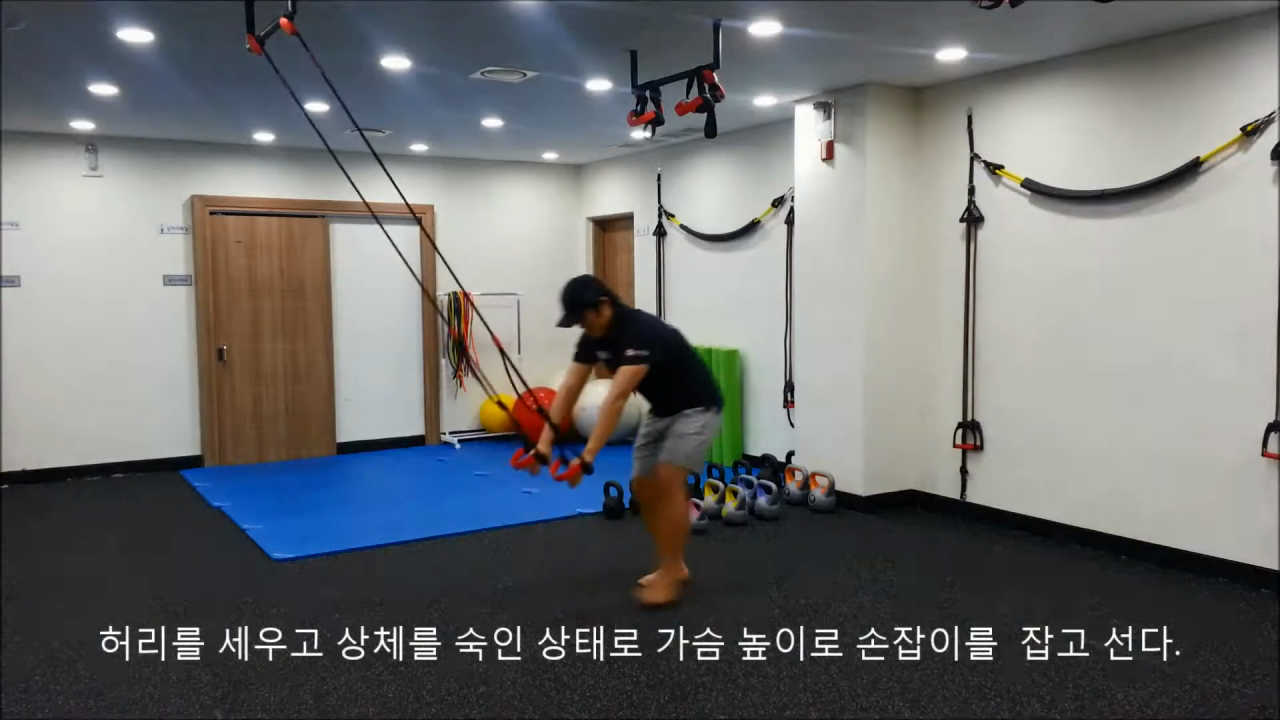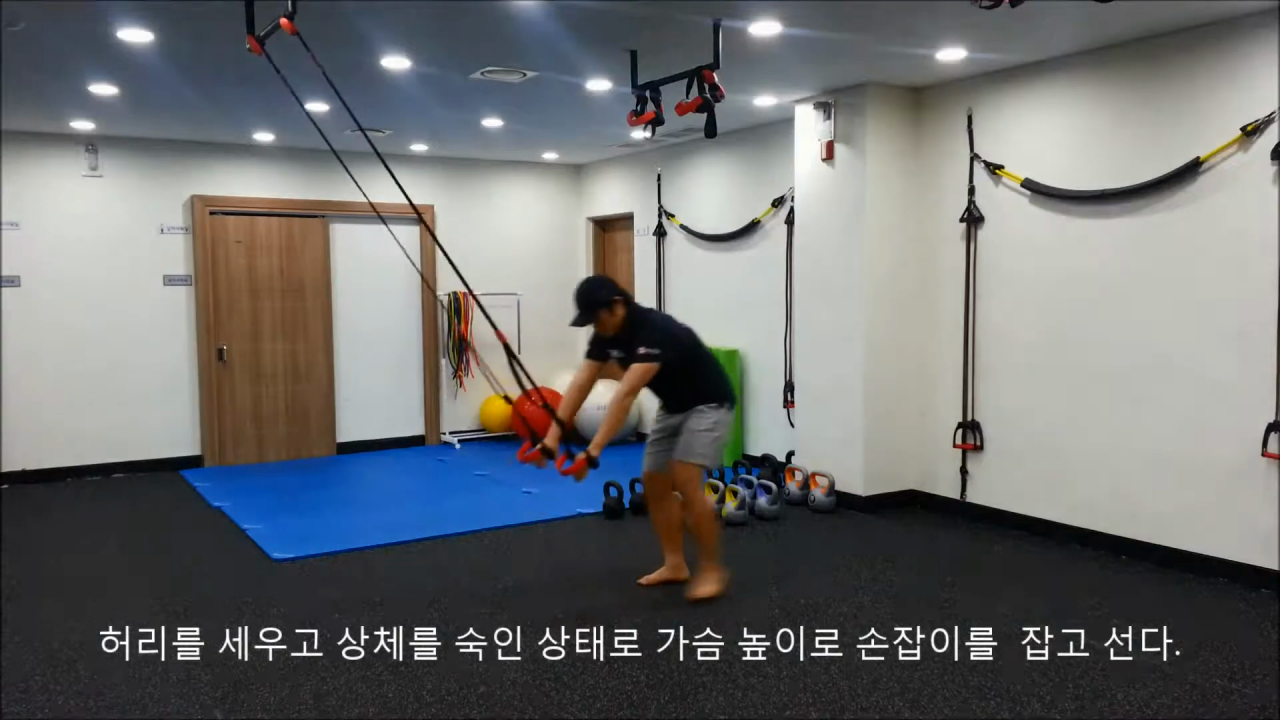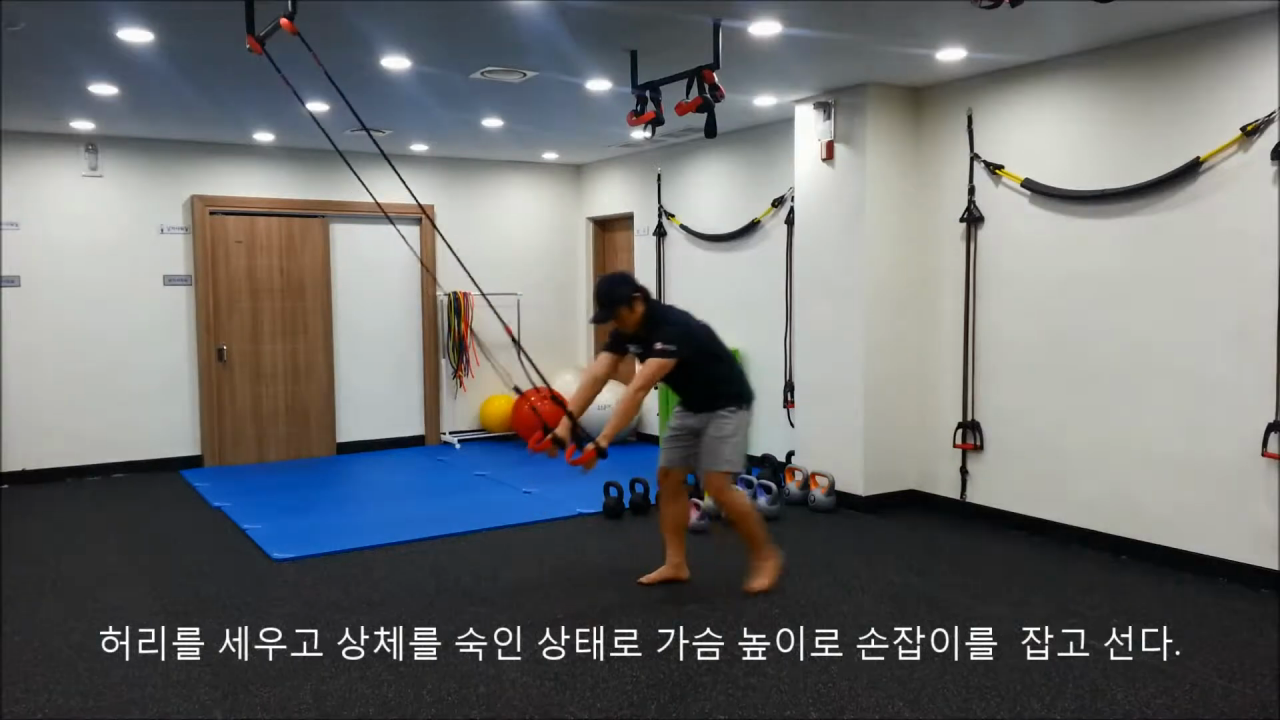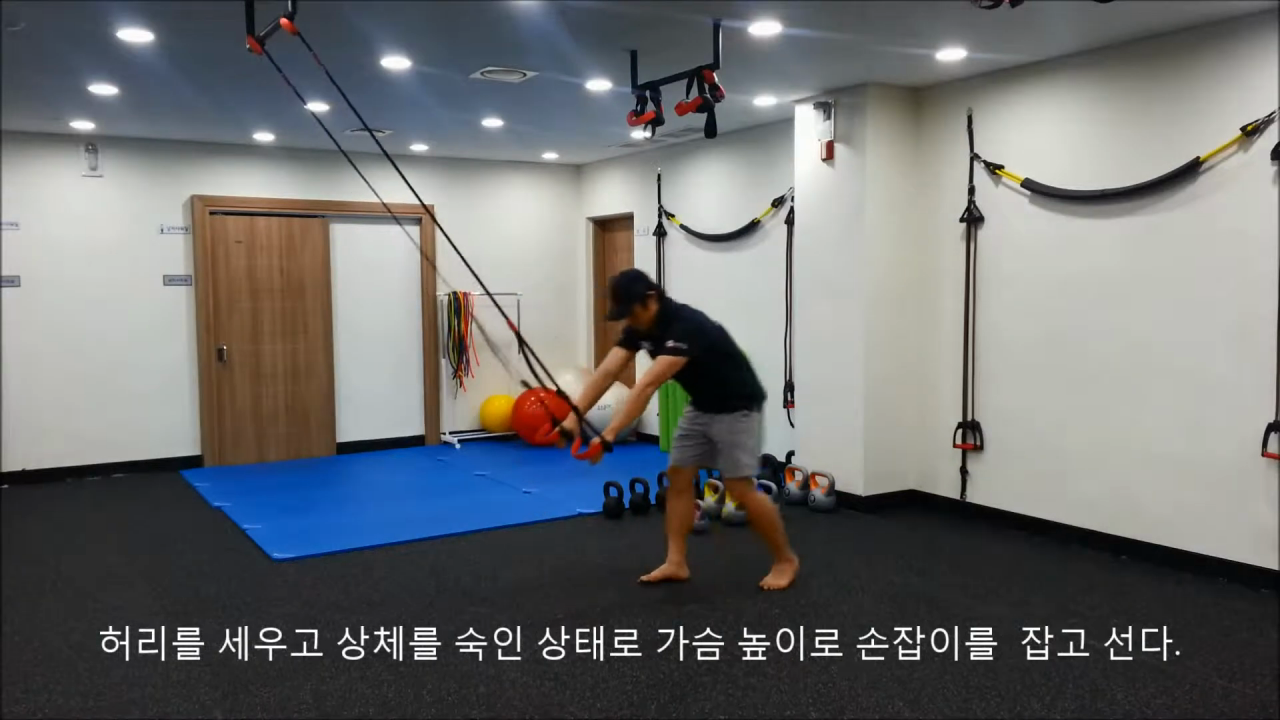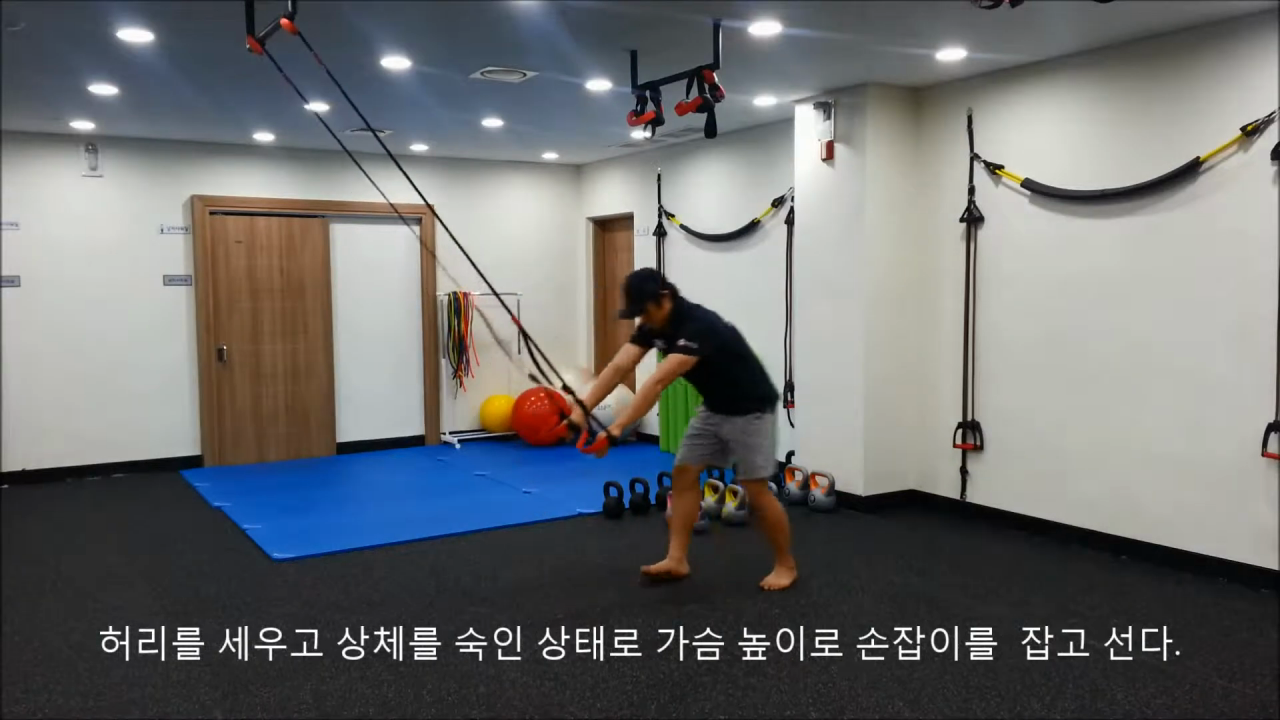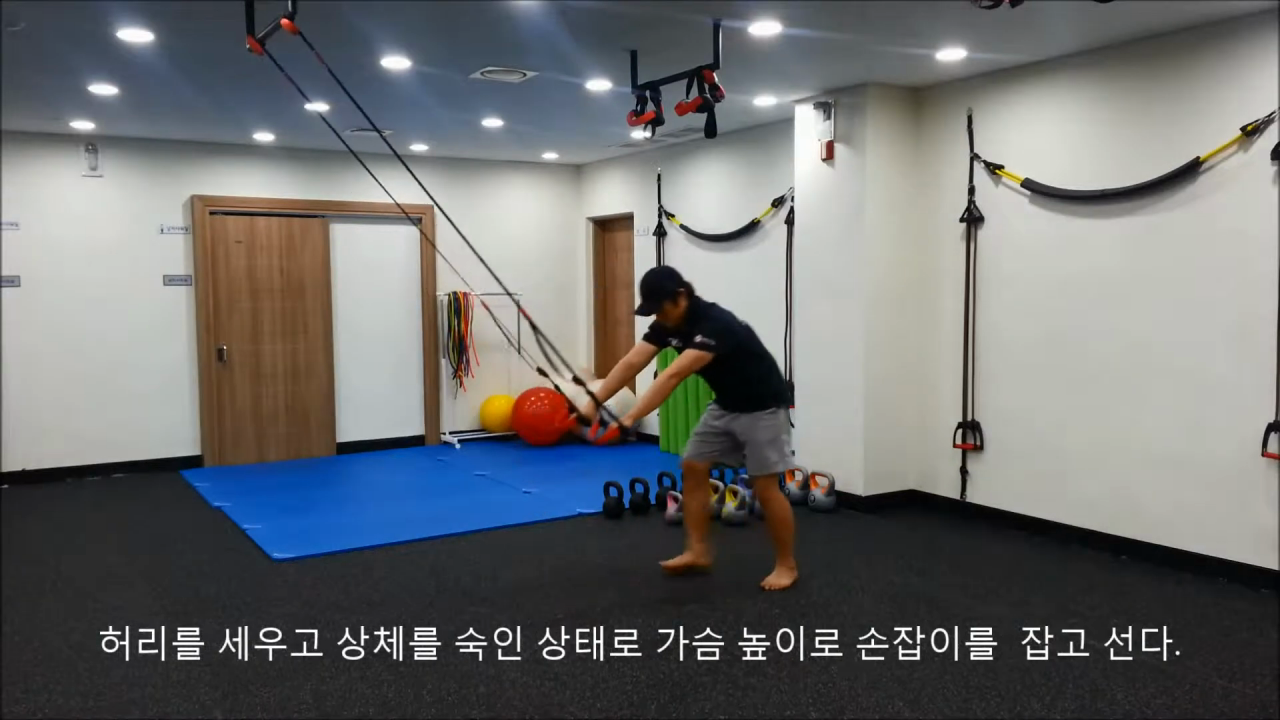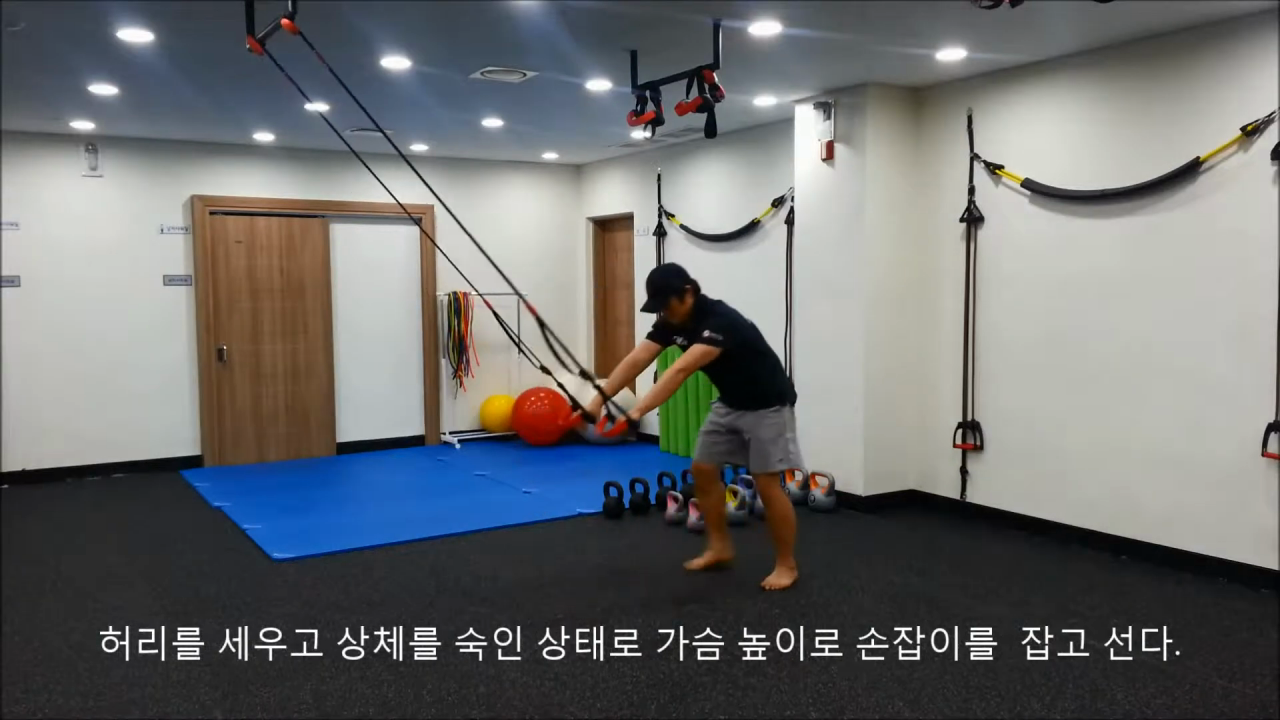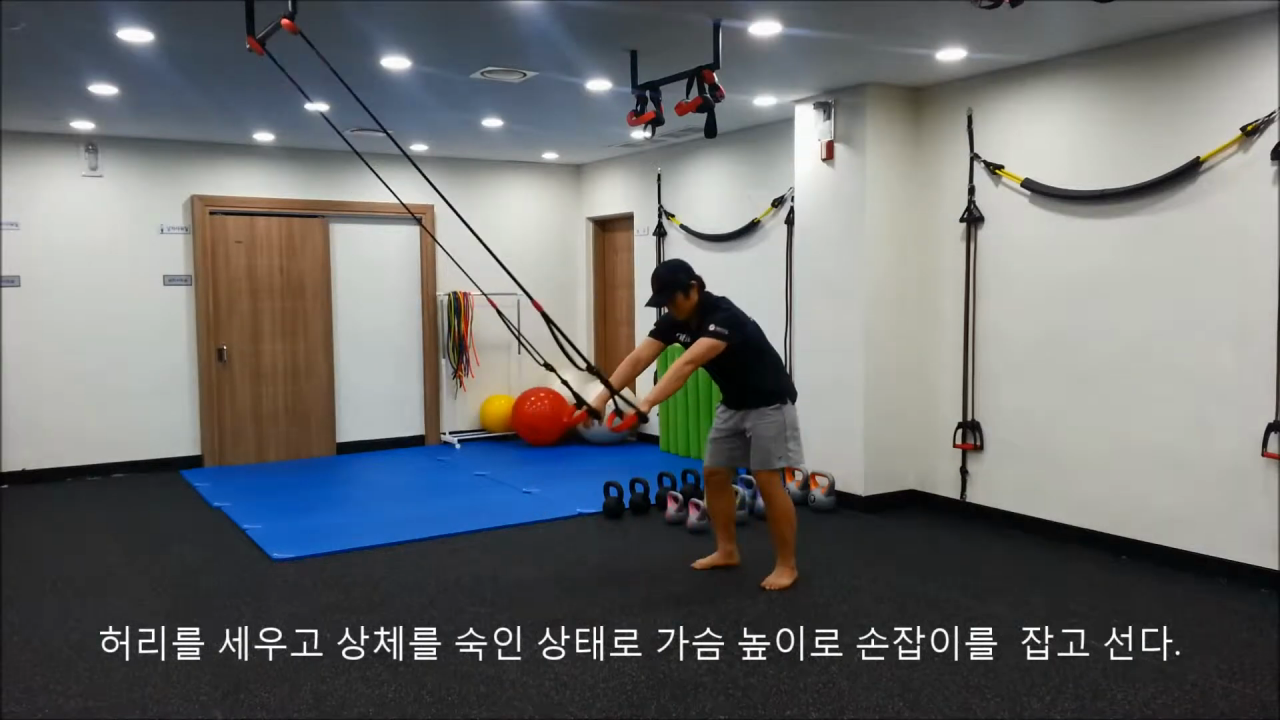
dt=0.1s
person 1, frame 1
left shoulder: (643, 331)
right shoulder: (594, 337)
left elbow: (617, 397)
right elbow: (569, 389)
left wrist: (589, 454)
right wrist: (545, 440)
left hip: (696, 408)
right hip: (661, 410)
left knee: (669, 482)
right knee: (645, 488)
left ankle: (670, 578)
right ankle: (673, 566)
person 1, frame 2
left shoulder: (656, 330)
right shoulder: (607, 336)
left elbow: (626, 394)
right elbow: (580, 385)
left wrist: (595, 450)
right wrist: (553, 435)
left hip: (709, 405)
right hip: (673, 407)
left knee: (685, 481)
right knee: (654, 483)
left ankle: (712, 569)
right ankle: (675, 564)
person 1, frame 3
left shoulder: (675, 327)
right shoulder: (626, 331)
left elbow: (639, 389)
right elbow: (595, 378)
left wrist: (603, 440)
right wrist: (565, 424)
left hip: (727, 406)
right hip: (691, 407)
left knee: (717, 486)
right knee: (669, 480)
left ankle: (767, 556)
right ankle: (675, 564)
person 1, frame 4
left shoulder: (687, 326)
right shoulder: (640, 328)
left elbow: (647, 385)
right elbow: (607, 372)
left wrist: (610, 434)
right wrist: (574, 417)
left hip: (738, 408)
right hip: (702, 406)
left knee: (740, 490)
right knee: (678, 478)
left ankle: (785, 559)
right ankle: (676, 562)
person 1, frame 5
left shoulder: (699, 326)
right shoulder: (654, 326)
left elbow: (658, 382)
right elbow: (619, 367)
left wrist: (617, 428)
right wrist: (581, 409)
left hip: (750, 409)
right hip: (714, 407)
left knee: (755, 491)
right knee: (684, 473)
left ankle: (785, 564)
right ankle: (676, 559)
person 1, frame 6
left shoulder: (715, 324)
right shoulder: (668, 325)
left elbow: (672, 377)
right elbow: (631, 364)
left wrist: (630, 419)
right wrist: (593, 404)
left hip: (763, 406)
right hip: (726, 405)
left knee: (764, 487)
right knee: (693, 469)
left ankle: (787, 564)
right ankle: (698, 552)
person 1, frame 7
left shoulder: (721, 321)
right shoulder: (672, 323)
left elbow: (680, 371)
right elbow: (635, 361)
left wrist: (638, 412)
right wrist: (597, 400)
left hip: (768, 404)
right hip: (730, 403)
left knee: (766, 484)
right knee: (703, 471)
left ankle: (786, 565)
right ankle: (720, 548)
person 1, frame 8
left shoulder: (725, 317)
right shoulder: (675, 320)
left elbow: (687, 365)
right elbow: (639, 359)
left wrist: (645, 405)
right wrist: (603, 396)
left hip: (769, 403)
right hip: (733, 404)
left knee: (767, 481)
right knee: (715, 476)
left ankle: (787, 564)
right ankle: (727, 551)
